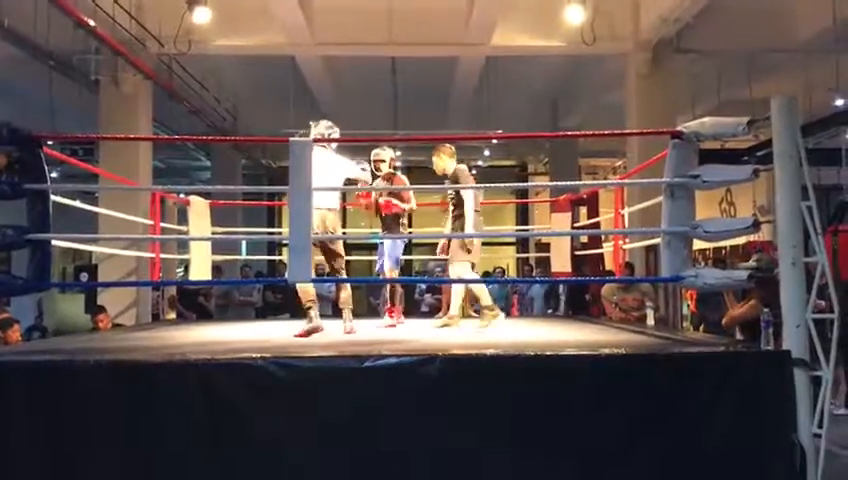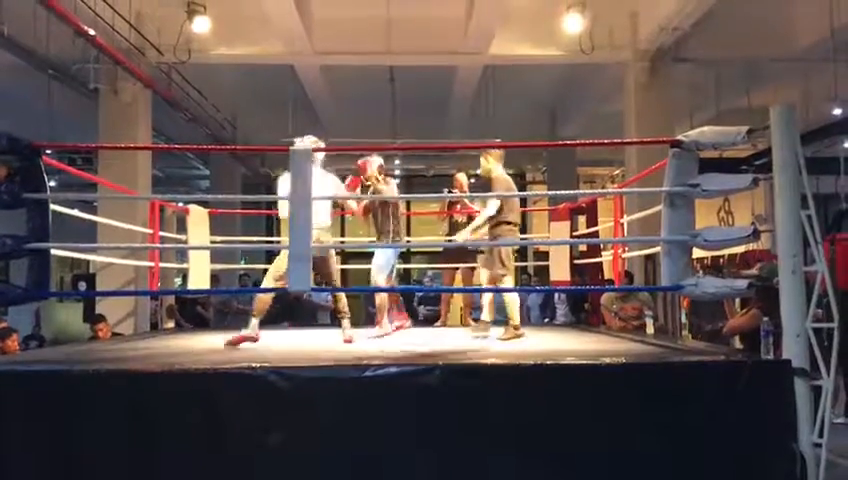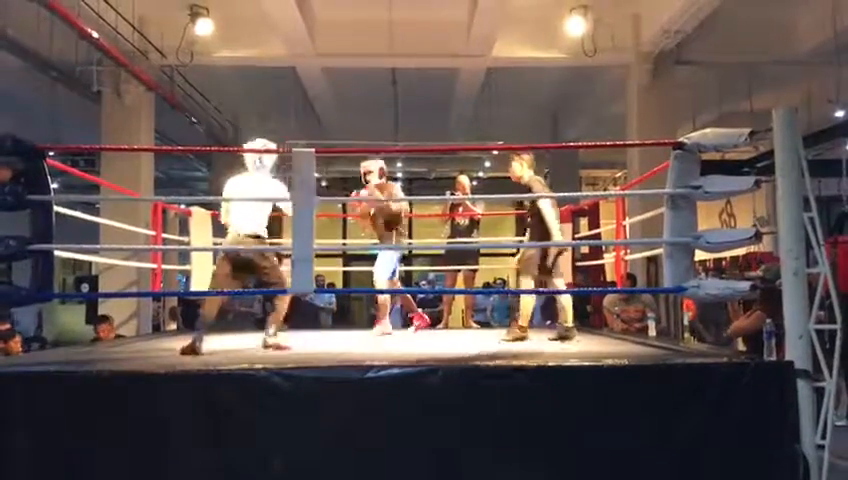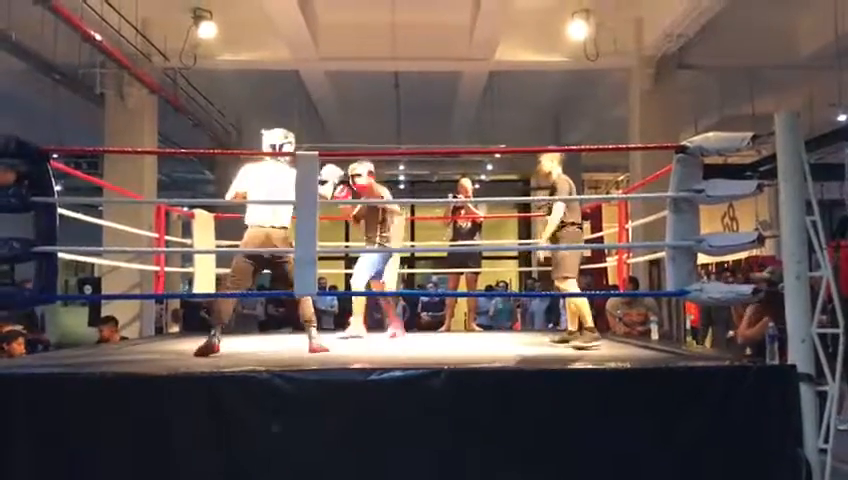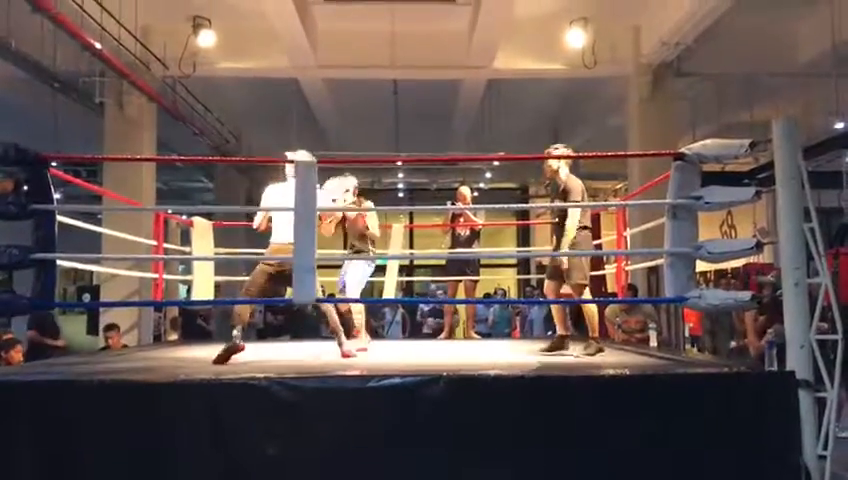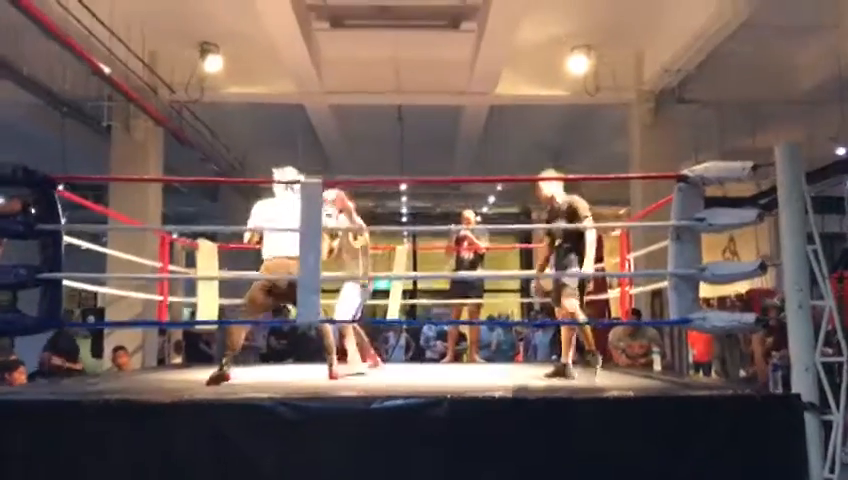
dt=0.4s
person 1, frame 1
right shoulder: (341, 161)
right elbow: (366, 179)
right wrist: (363, 169)
left hip: (309, 216)
right hip: (331, 218)
right knee: (339, 271)
left ankle: (313, 318)
right ankle: (348, 320)
person 1, frame 2
left shoulder: (287, 179)
right shoulder: (330, 179)
left elbow: (283, 213)
right elbow: (352, 206)
right wrist: (345, 197)
right hip: (323, 237)
left knee: (272, 281)
right knee: (335, 285)
left ankle: (252, 327)
right ankle: (346, 329)
person 1, frame 3
left shoulder: (232, 183)
right shoulder: (273, 184)
left elbow: (224, 218)
right elbow: (294, 212)
left hip: (232, 242)
right hip: (256, 245)
left knee: (216, 294)
right knee: (282, 288)
left ankle: (197, 339)
right ankle: (271, 335)
person 1, frame 4
left shoulder: (250, 170)
right shoulder: (294, 175)
left elbow: (230, 198)
left hip: (255, 235)
right hip: (280, 238)
left knee: (232, 288)
left ankle: (214, 337)
right ankle: (313, 338)
person 1, frame 5
left shoulder: (273, 190)
left elbow: (259, 225)
left hip: (278, 253)
left knee: (247, 296)
right knee: (320, 300)
left ankle: (236, 338)
right ankle: (343, 345)
person 1, frame 6
left shoulder: (263, 206)
left elbow: (249, 240)
left hip: (272, 269)
right hip: (299, 270)
left knee: (246, 317)
left ankle: (225, 366)
person 2, frame 1
left shoulder: (460, 173)
right shoulder: (451, 179)
left elbow: (469, 199)
left wrist: (468, 227)
right wrist: (445, 238)
left hip: (469, 227)
right hip: (459, 229)
left knee: (461, 270)
right knee: (454, 271)
left ankle: (490, 308)
right ankle: (453, 315)
person 2, frame 2
left shoulder: (500, 181)
right shoulder: (502, 180)
left elbow: (491, 209)
left wrist: (467, 230)
left hip: (504, 235)
right hip: (500, 236)
left knee: (504, 282)
right knee: (486, 277)
left ankle: (515, 327)
right ankle: (485, 320)
person 2, frame 3
left shoulder: (534, 183)
right shoulder: (534, 184)
left elbow: (546, 209)
left wrist: (556, 234)
right wrist: (523, 251)
left hip: (545, 238)
right hip: (545, 240)
left knee: (527, 281)
right knee: (557, 283)
left ankle: (521, 328)
right ankle: (568, 328)
person 2, frame 4
left shoulder: (560, 182)
right shoulder: (558, 184)
left elbow: (557, 214)
left wrist: (543, 240)
right wrist: (550, 242)
left hip: (567, 237)
right hip: (568, 238)
left knee: (566, 283)
right knee: (569, 286)
left ankle: (591, 331)
right ankle: (572, 331)
person 2, frame 5
left shoulder: (572, 184)
right shoulder: (557, 187)
left elbow: (573, 218)
left wrist: (564, 248)
right wrist: (558, 247)
left hip: (576, 243)
right hip: (562, 245)
left knee: (580, 291)
right knee: (550, 289)
left ankle: (595, 340)
right ankle: (562, 336)
person 2, frame 6
left shoulder: (575, 203)
right shoulder: (551, 213)
left elbow: (590, 231)
right elbow: (548, 247)
left wrist: (588, 262)
right wrist: (538, 274)
left hip: (576, 262)
right hip: (561, 266)
left knee: (570, 306)
right knee: (563, 315)
left ankle: (591, 351)
right ankle: (565, 364)
person 3, frame 1
left shoulder: (400, 180)
right shoulder: (377, 183)
left elbow: (411, 205)
right elbow: (375, 210)
left wrist: (399, 206)
left hip: (397, 232)
right hip: (385, 232)
left knee: (390, 271)
right knee: (384, 274)
left ankle: (392, 314)
right ankle: (397, 312)
person 3, frame 2
left shoulder: (388, 182)
right shoulder: (371, 190)
left elbow: (393, 196)
right elbow: (364, 213)
left wrist: (376, 179)
left hip: (391, 238)
right hip: (384, 238)
left knee: (378, 278)
right knee: (387, 280)
left ankle: (382, 324)
right ankle: (401, 318)
person 3, frame 3
left shoulder: (392, 188)
right shoulder: (373, 196)
left elbow: (404, 209)
right elbow: (372, 223)
left wrist: (382, 199)
right wrist: (361, 210)
left hip: (393, 242)
right hip: (384, 244)
left knee: (380, 279)
right knee: (392, 283)
left ankle: (383, 323)
right ankle: (419, 317)
person 3, frame 4
left shoulder: (380, 190)
right shoulder: (365, 197)
left elbow: (397, 211)
right elbow: (355, 220)
left wrist: (380, 197)
right wrist: (346, 203)
left hip: (379, 245)
right hip: (374, 246)
left knee: (357, 280)
right knee: (377, 287)
left ankle: (357, 326)
right ankle: (396, 325)
person 3, frame 5
left shoulder: (366, 206)
right shoulder: (341, 209)
left elbow: (376, 233)
right elbow: (327, 231)
left wrist: (363, 224)
right wrist: (327, 215)
left hip: (364, 258)
right hip: (351, 258)
left knee: (353, 295)
right knee: (342, 301)
left ankle: (361, 338)
right ankle: (361, 334)
person 3, frame 6
left shoulder: (355, 227)
right shoulder: (341, 234)
left elbow: (363, 236)
right elbow: (329, 254)
left hip: (357, 282)
right hip: (351, 283)
left knee: (341, 318)
right knee: (350, 322)
left ankle: (354, 361)
right ankle: (371, 356)
person 4, frame 1
left shoulder: (475, 190)
right shoulder: (452, 192)
left elbow: (477, 204)
right elbow: (443, 208)
left wrist: (463, 190)
right wrist: (448, 191)
left hip: (469, 234)
right hip: (453, 234)
left knee: (468, 272)
right knee: (448, 271)
left ankle: (468, 308)
right ankle: (445, 308)
person 4, frame 2
right shoulder: (451, 201)
left elbow: (476, 213)
right elbow: (441, 217)
left wrist: (462, 198)
right wrist: (446, 200)
left knee: (467, 281)
right knee: (447, 281)
left ankle: (467, 317)
right ankle: (443, 317)
person 4, frame 3
left shoulder: (476, 201)
right shoulder: (453, 203)
left elbow: (477, 215)
right elbow: (444, 219)
left wrist: (464, 201)
right wrist: (449, 201)
left hip: (470, 245)
right hip: (453, 244)
left knee: (469, 283)
right knee: (449, 283)
left ankle: (468, 319)
right ankle: (445, 319)
person 4, frame 4
left shoulder: (478, 203)
right shoulder: (455, 205)
left elbow: (479, 218)
right elbow: (446, 222)
left wrist: (466, 203)
right wrist: (451, 205)
left hip: (472, 247)
right hip: (456, 247)
left knee: (471, 286)
right knee: (451, 286)
left ankle: (471, 322)
right ankle: (447, 322)
person 4, frame 5
left shoulder: (477, 211)
right shoulder: (454, 213)
left elbow: (478, 225)
right elbow: (445, 230)
left wrist: (465, 211)
right wrist: (450, 212)
left knee: (470, 293)
right knee: (450, 293)
left ankle: (470, 330)
right ankle: (446, 330)
person 4, frame 6
left shoulder: (480, 234)
right shoulder: (458, 236)
left elbow: (482, 249)
right elbow: (449, 253)
left wrist: (469, 235)
right wrist: (454, 237)
left hip: (475, 278)
right hip: (458, 277)
left knee: (474, 316)
right knee: (454, 316)
left ankle: (473, 354)
right ankle: (450, 353)
